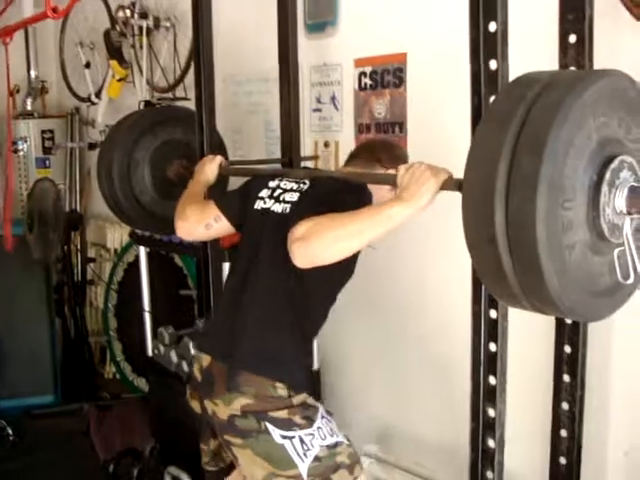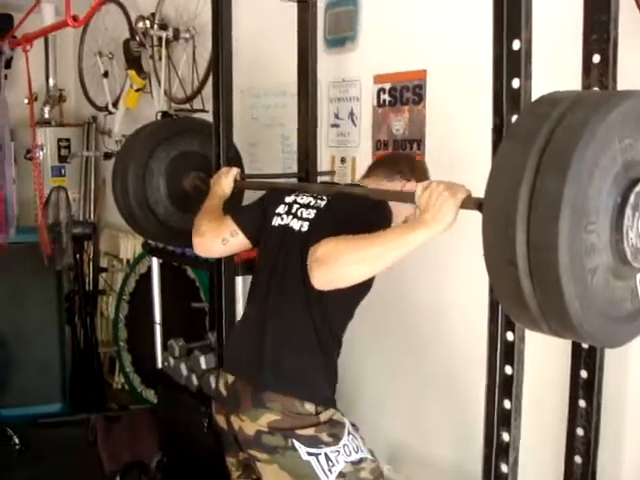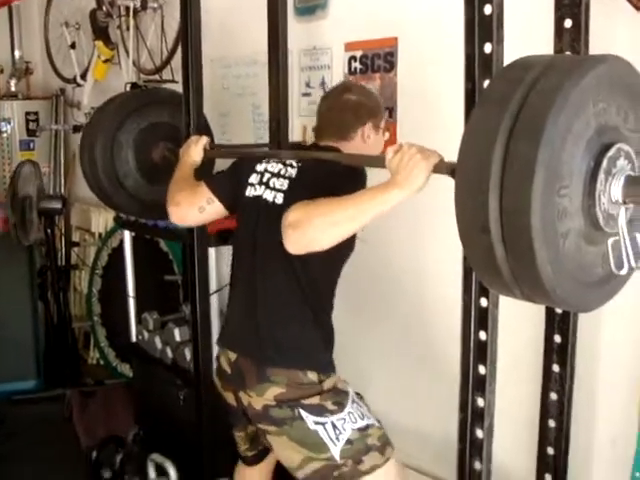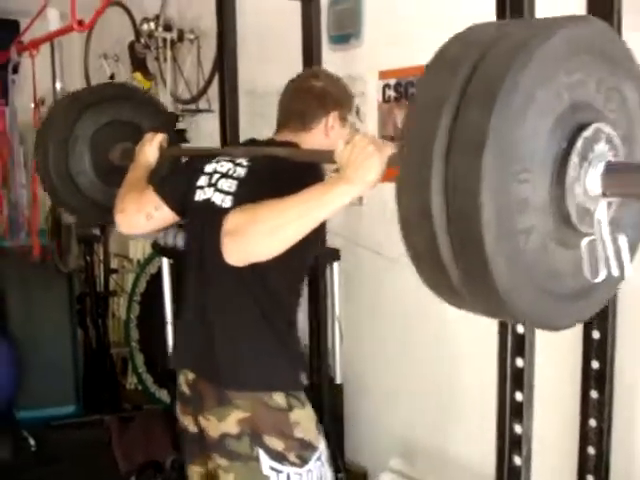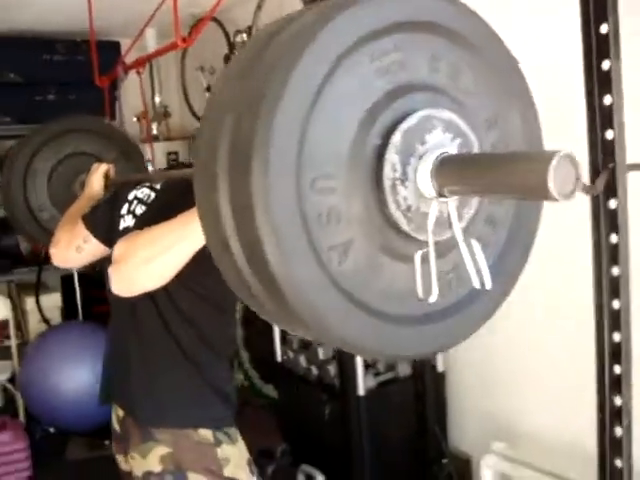
dt=1s
person 1, frame 1
left shoulder: (273, 183)
right shoulder: (351, 194)
left elbow: (189, 223)
right elbow: (306, 245)
left wrist: (201, 179)
right wrist: (405, 203)
left hip: (210, 373)
right hip: (263, 390)
person 1, frame 2
left shoulder: (290, 198)
right shoulder: (370, 211)
left elbow: (206, 241)
right elbow: (326, 267)
left wrist: (218, 193)
right wrist: (426, 224)
left hip: (233, 389)
right hip: (289, 407)
person 1, frame 3
left shoulder: (262, 164)
right shoulder: (341, 174)
left elbow: (183, 208)
right elbow: (300, 231)
left wrist: (188, 161)
right wrist: (399, 186)
left hip: (233, 360)
right hip: (288, 374)
person 1, frame 4
left shoulder: (211, 164)
right shoulder: (298, 175)
left elbow: (130, 216)
right elbow: (241, 242)
left wrist: (143, 163)
right wrist: (348, 183)
left hip: (195, 381)
right hip: (254, 397)
person 1, frame 5
left shoulder: (146, 190)
left elbow: (64, 250)
right elbow: (130, 272)
left wrist: (92, 193)
left hip: (132, 416)
right hip: (182, 429)
